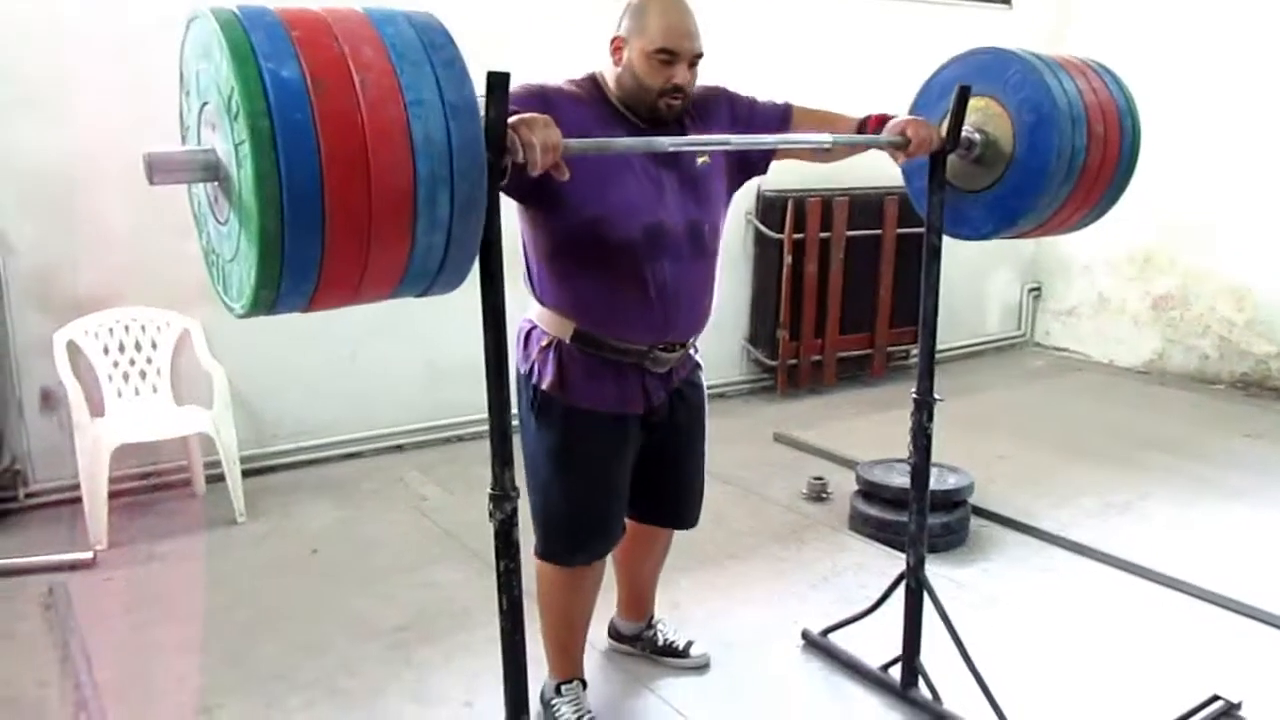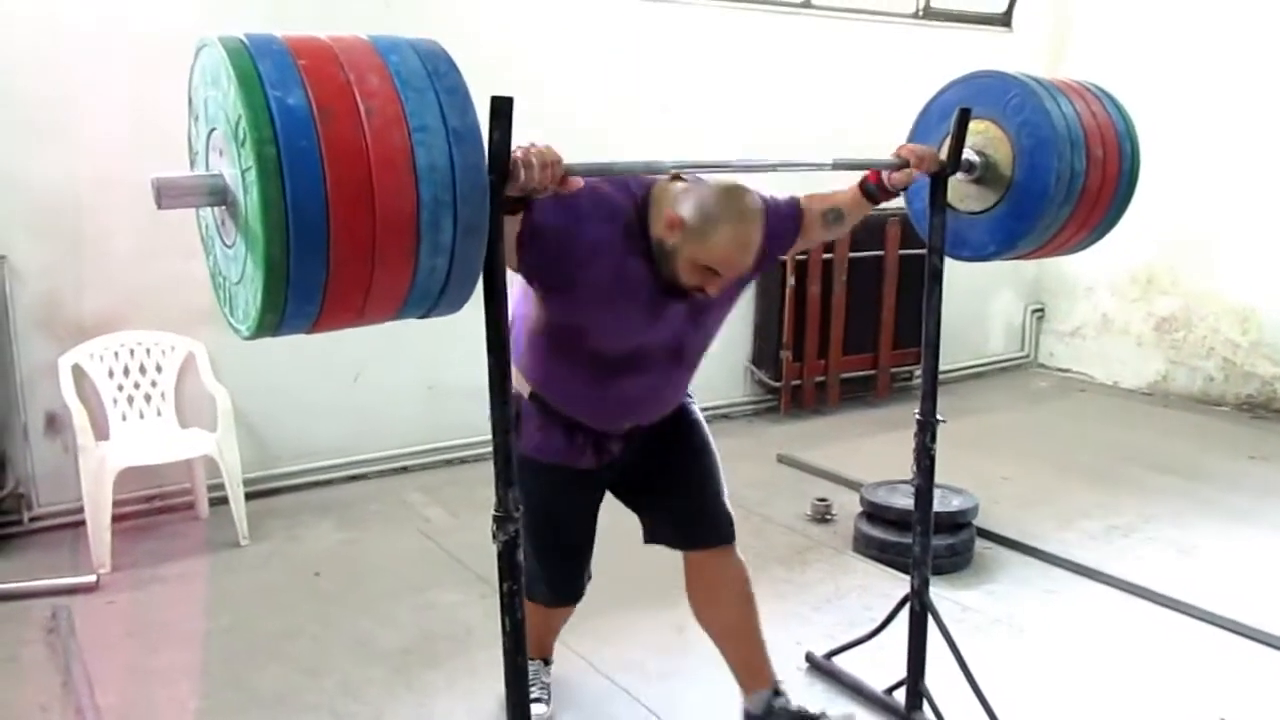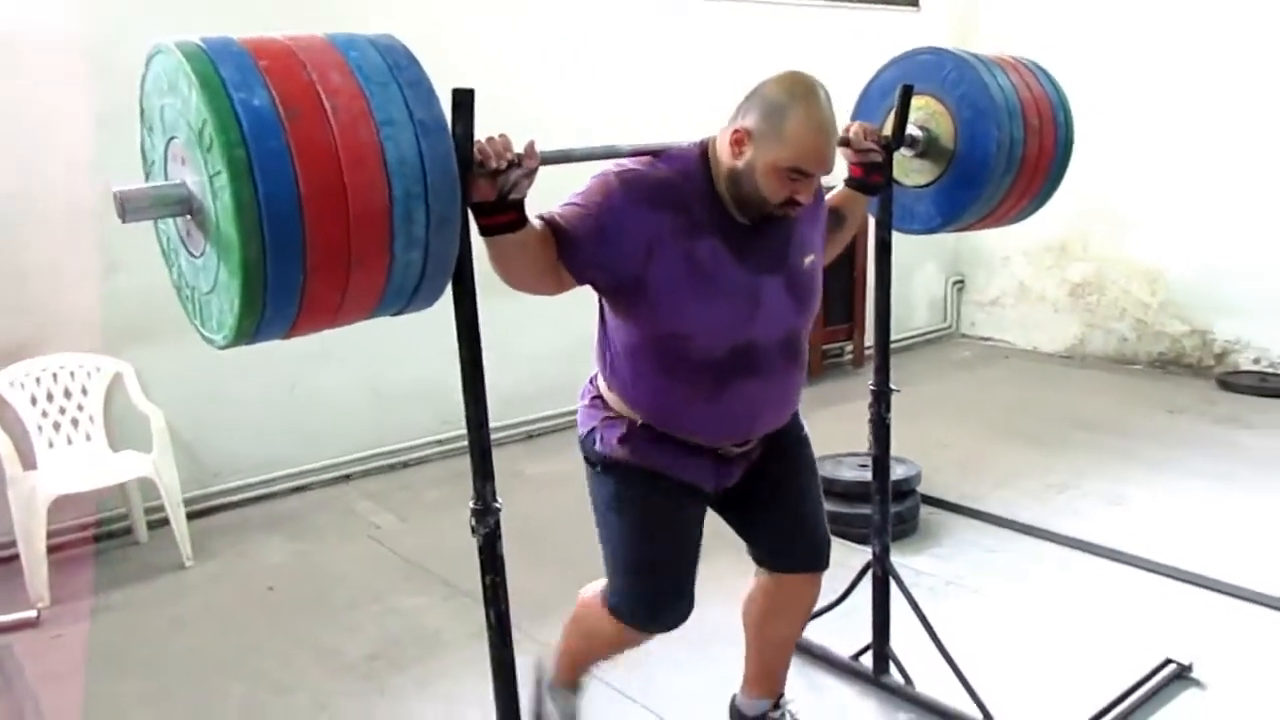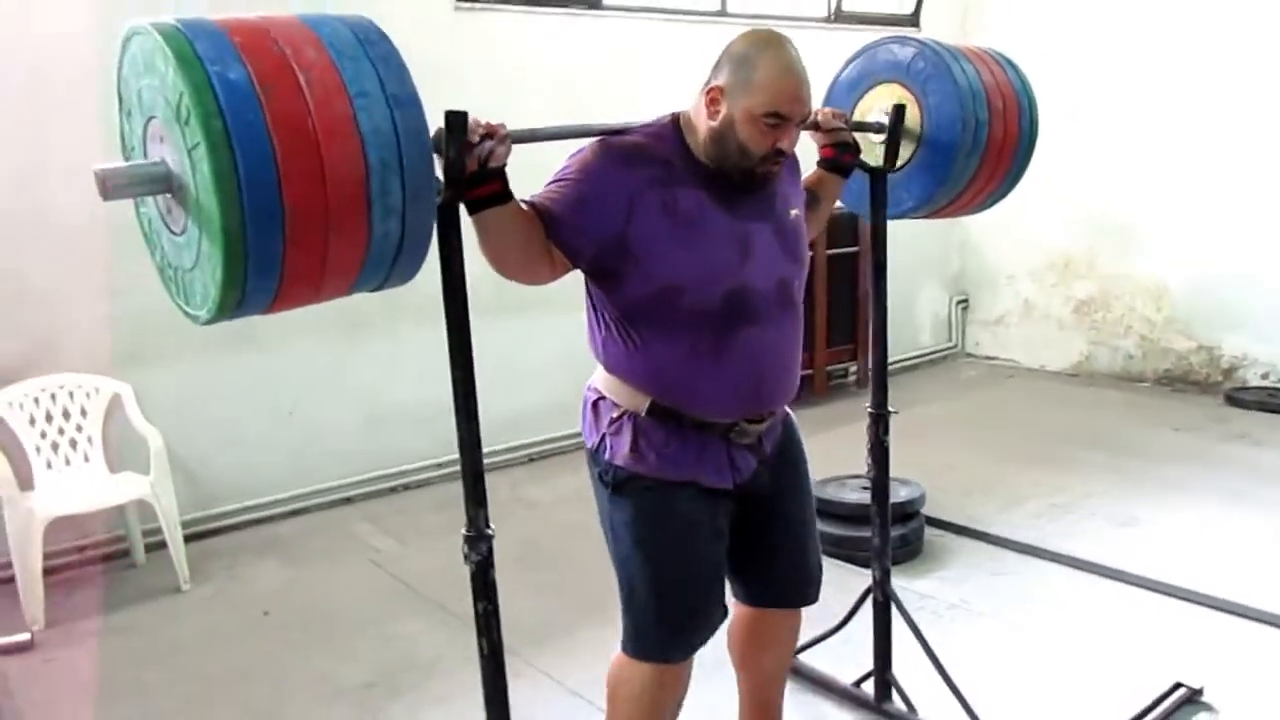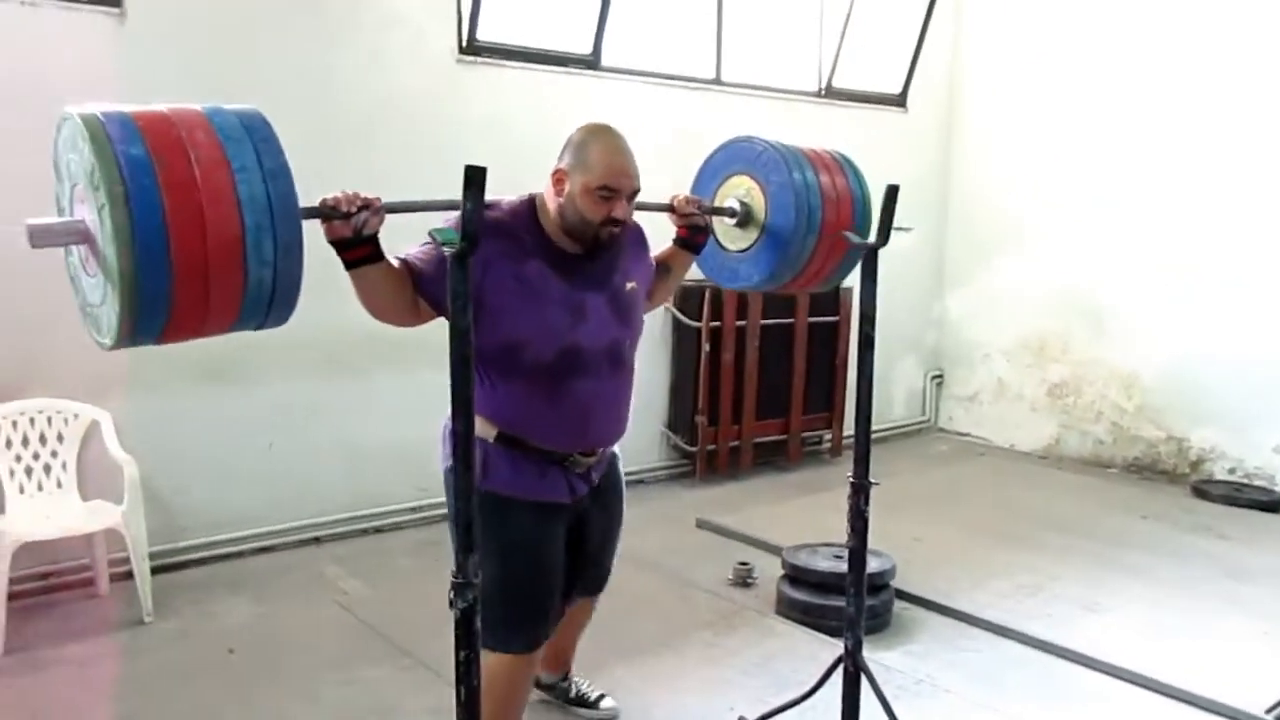
dt=1s
person 1, frame 1
left shoulder: (716, 117)
right shoulder: (554, 114)
left elbow: (807, 131)
left wrist: (881, 127)
right wrist: (509, 137)
left hip: (673, 371)
right hip: (579, 375)
left knee: (660, 514)
right knee: (576, 539)
left ankle: (635, 624)
person 1, frame 2
left shoulder: (740, 222)
right shoulder: (580, 214)
left elbow: (814, 215)
left wrist: (883, 184)
right wrist: (512, 195)
left hip: (657, 419)
right hip: (551, 424)
left knee: (712, 541)
right knee: (554, 579)
right ankle: (532, 664)
person 1, frame 3
left shoulder: (797, 199)
right shoulder: (640, 198)
right elbow: (543, 267)
left wrist: (865, 178)
right wrist: (499, 208)
left hip: (764, 432)
right hip: (645, 441)
left knee: (800, 561)
right knee: (649, 605)
person 1, frame 4
left shoulder: (774, 167)
right shoulder: (623, 171)
right elbow: (534, 257)
left wrist: (836, 164)
right wrist: (484, 187)
left hip: (766, 437)
right hip: (657, 453)
left knee: (783, 596)
right knee: (668, 637)
person 1, frame 5
left shoulder: (626, 243)
right shoulder: (488, 241)
right elbow: (405, 304)
left wrist: (689, 242)
right wrist: (358, 248)
left hip: (595, 465)
right hip: (505, 473)
left knee: (581, 591)
right knee: (513, 632)
